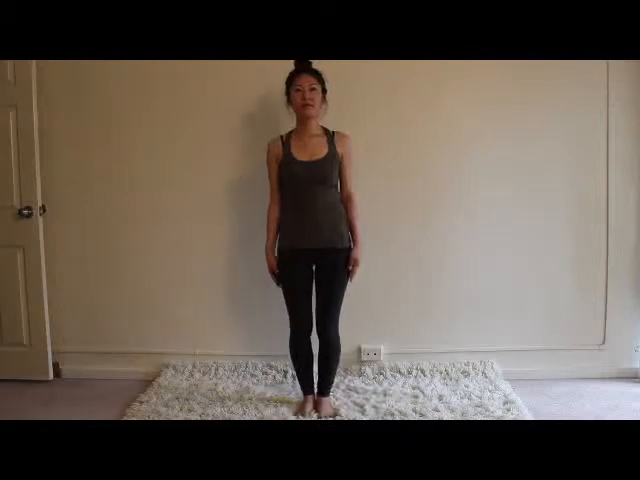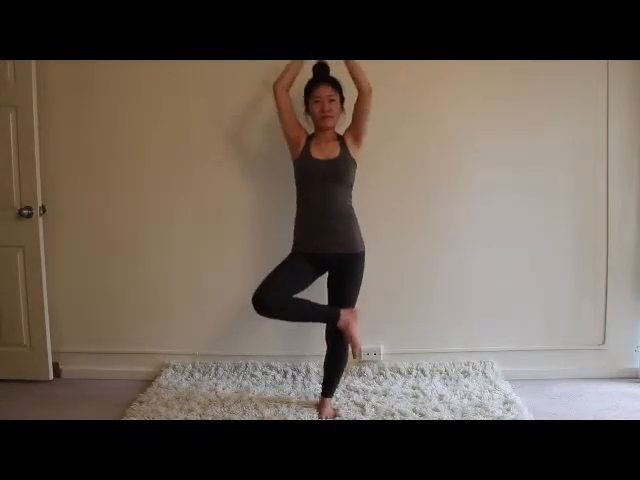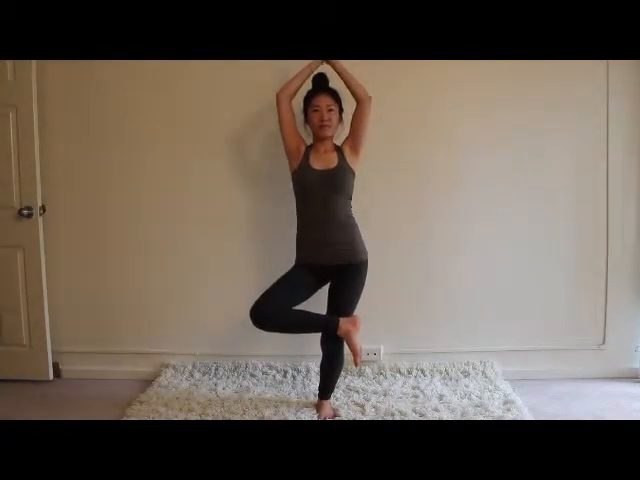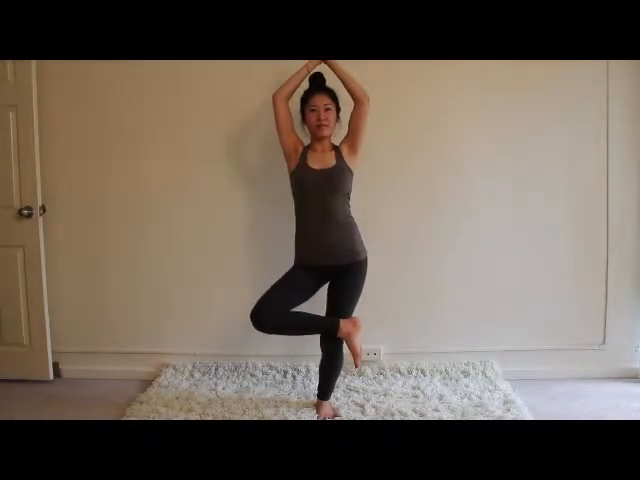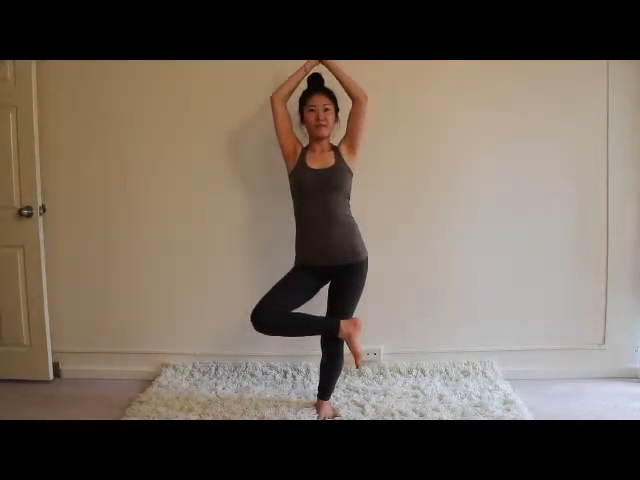
dt=1s
person 1, frame 1
left shoulder: (341, 142)
right shoulder: (278, 147)
left elbow: (347, 195)
right elbow: (276, 201)
left wrist: (356, 244)
right wrist: (270, 250)
left hip: (334, 245)
right hip: (292, 247)
left knee: (328, 326)
right knee: (299, 327)
left ankle: (324, 395)
right ankle: (307, 393)
person 1, frame 2
left shoulder: (351, 143)
right shoulder: (299, 143)
left elbow: (366, 90)
right elbow: (279, 89)
left wrist: (341, 59)
right wrist: (306, 58)
left hip: (348, 248)
right hip: (306, 249)
left knee: (336, 334)
right knee: (264, 301)
left ankle: (326, 398)
right ankle: (342, 316)
person 1, frame 3
left shoulder: (349, 153)
right shoulder: (298, 154)
left elbow: (365, 100)
right elbow: (282, 98)
left wrist: (335, 63)
right wrist: (314, 64)
left hip: (350, 258)
right hip: (310, 260)
left knee: (331, 339)
right knee: (262, 314)
left ankle: (324, 399)
right ankle: (342, 324)
person 1, frame 4
left shoulder: (347, 153)
right shoulder: (295, 154)
left elbow: (363, 99)
right elbow: (279, 99)
left wrist: (331, 63)
right wrist: (311, 65)
left hip: (349, 258)
right hip: (309, 262)
left knee: (331, 338)
right knee: (262, 316)
left ankle: (324, 400)
right ankle: (343, 326)
person 1, frame 5
left shoulder: (346, 153)
right shoulder: (294, 154)
left elbow: (360, 98)
right elbow: (277, 100)
left wrist: (328, 63)
right wrist: (308, 66)
left hip: (350, 258)
right hip: (309, 262)
left knee: (332, 338)
right knee: (263, 318)
left ankle: (324, 400)
right ankle: (344, 327)
